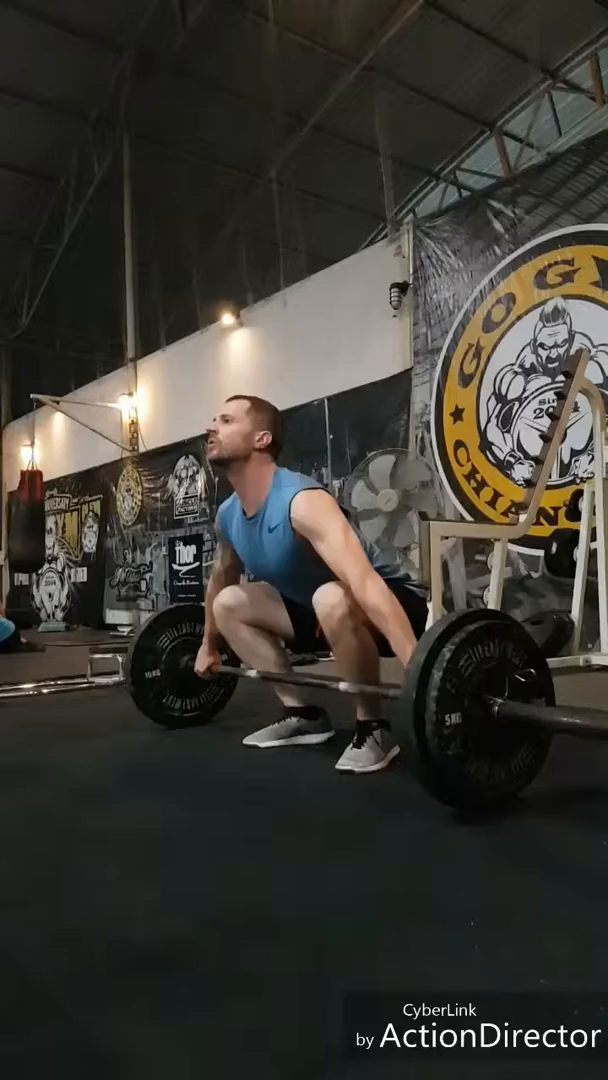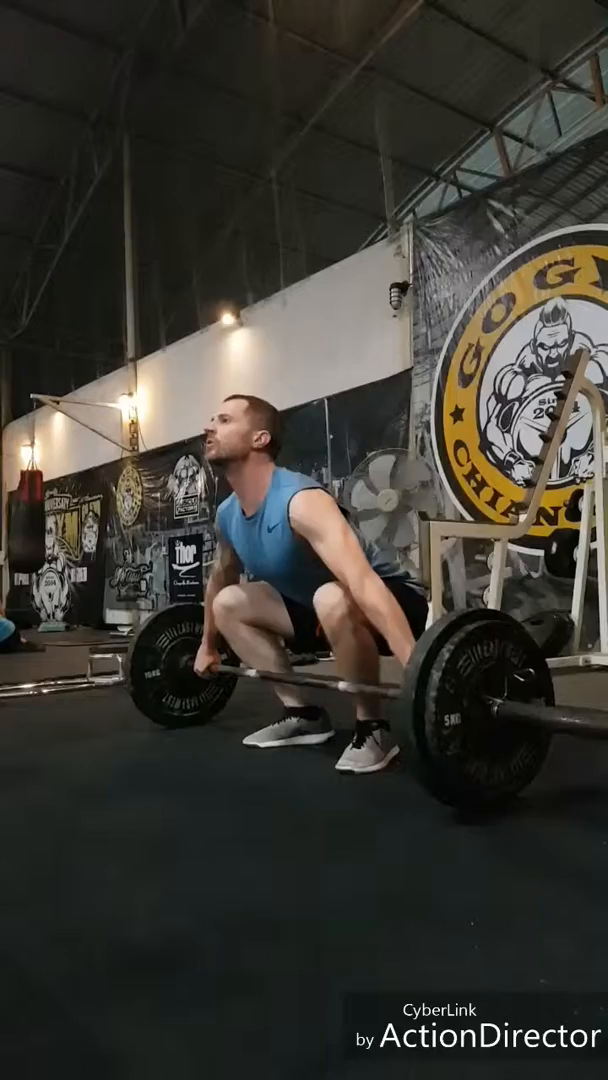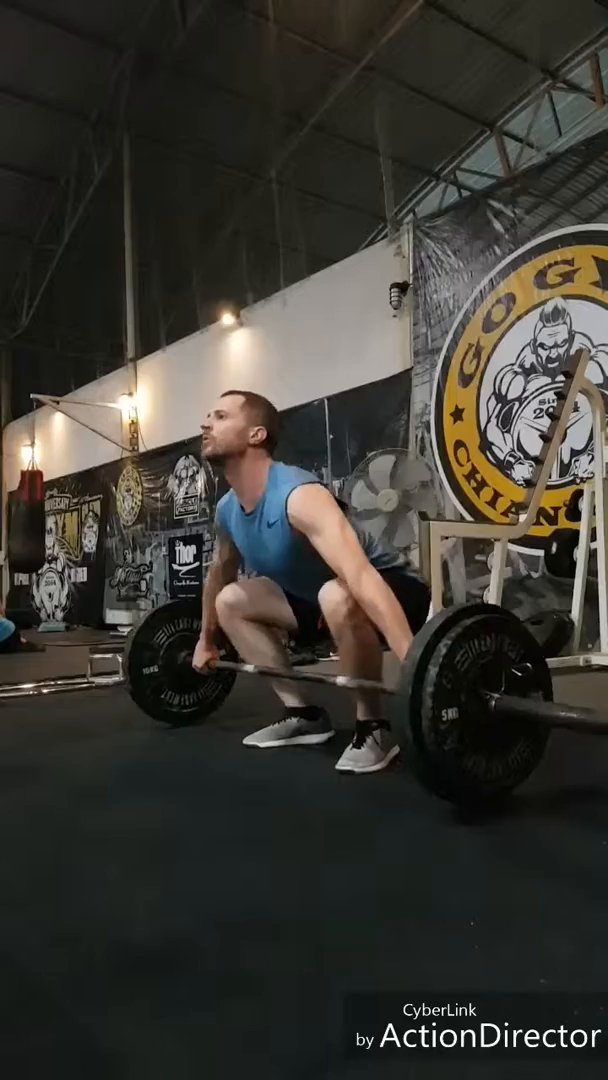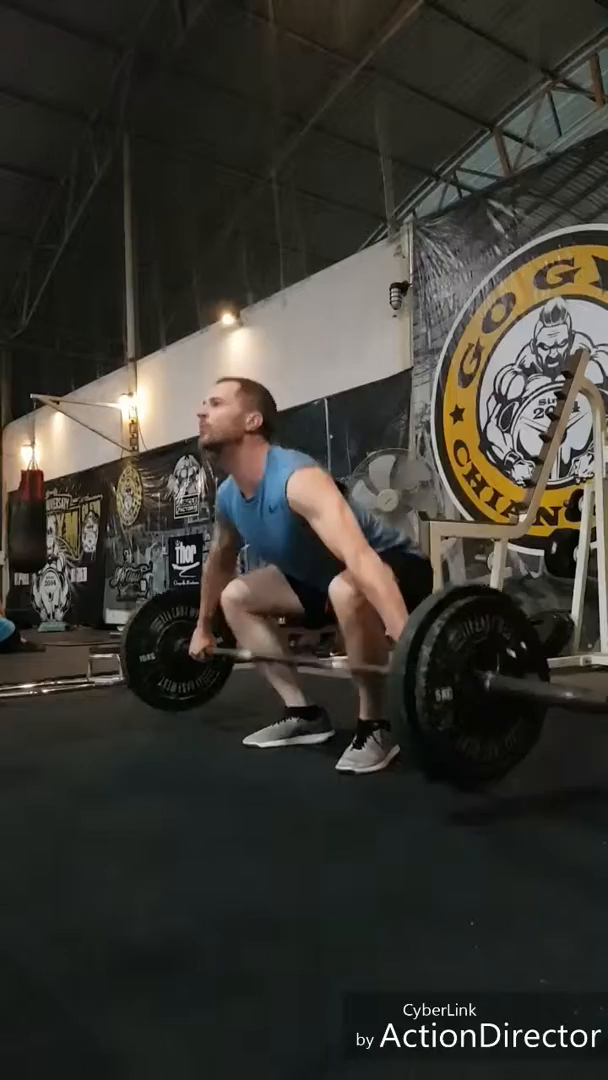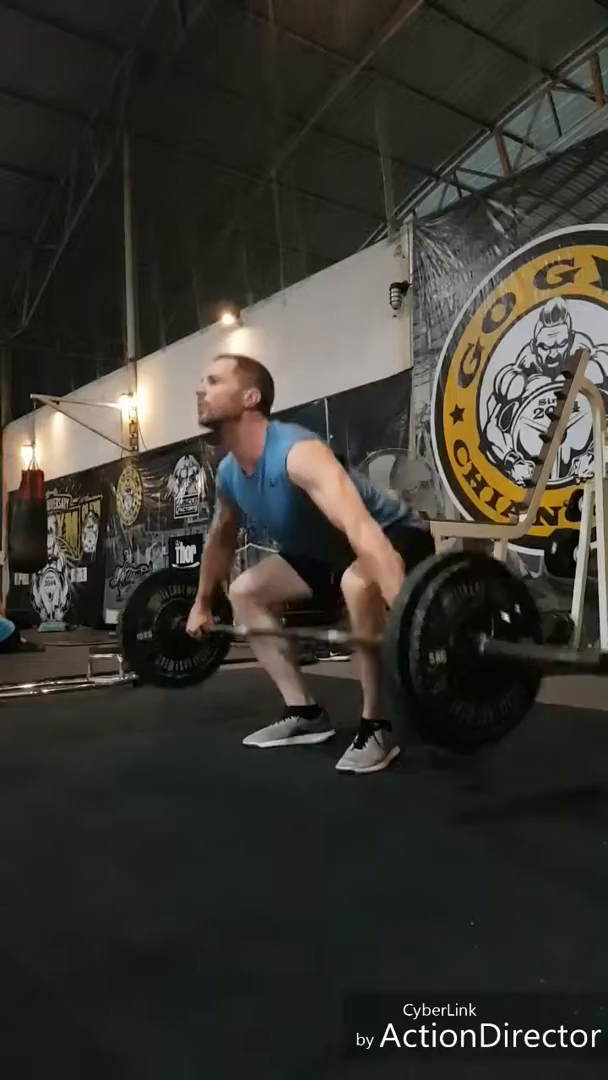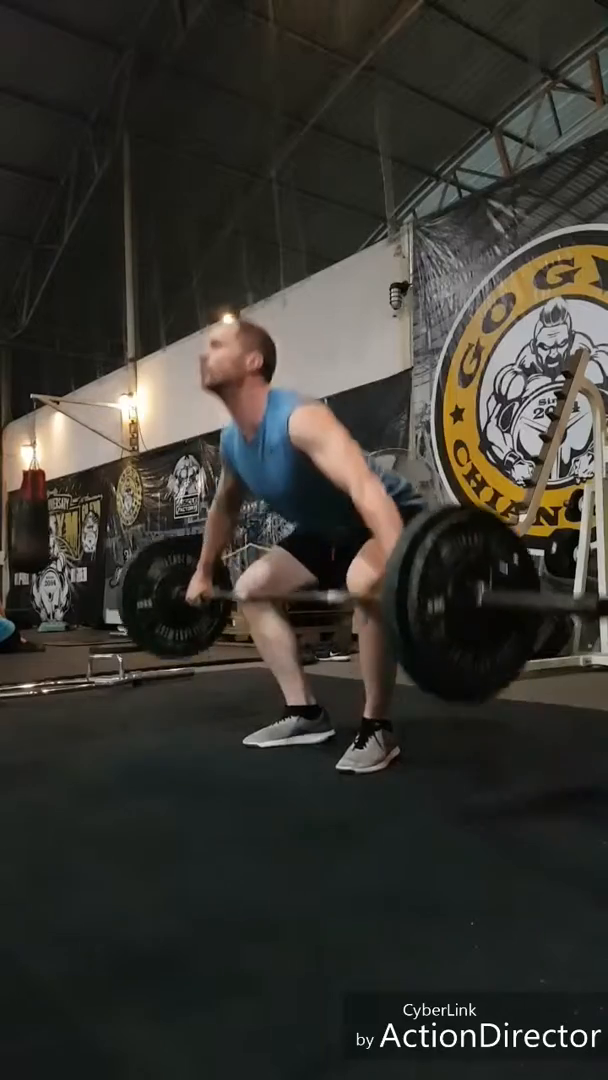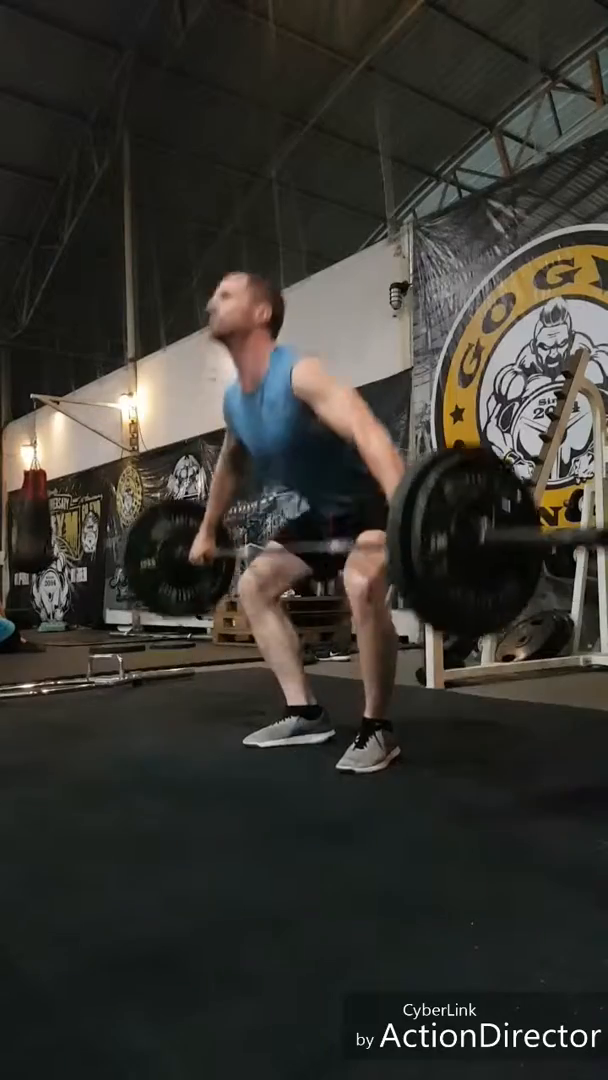
dt=0.1s
person 1, frame 1
left shoulder: (301, 502)
right shoulder: (229, 514)
left elbow: (365, 584)
right elbow: (220, 579)
right wrist: (208, 646)
left hip: (391, 603)
left knee: (334, 602)
right knee: (227, 605)
left ankle: (373, 729)
right ankle: (302, 713)
person 1, frame 2
left shoulder: (301, 502)
right shoulder: (228, 514)
left elbow: (363, 584)
right elbow: (220, 578)
right wrist: (207, 646)
left hip: (391, 602)
left knee: (334, 602)
right knee: (227, 604)
left ankle: (373, 729)
right ankle: (302, 713)
person 1, frame 3
left shoulder: (298, 496)
right shoulder: (228, 510)
left elbow: (363, 578)
right elbow: (219, 575)
right wrist: (206, 642)
left hip: (391, 588)
left knee: (338, 598)
right knee: (229, 602)
left ankle: (374, 730)
right ankle: (303, 715)
person 1, frame 4
left shoulder: (298, 480)
right shoulder: (228, 497)
left elbow: (362, 561)
right elbow: (218, 562)
right wrist: (203, 628)
left hip: (394, 567)
left knee: (346, 593)
right knee: (236, 597)
left ankle: (375, 729)
right ankle: (303, 713)
person 1, frame 5
left shoulder: (297, 455)
right shoulder: (228, 473)
left elbow: (362, 530)
right elbow: (219, 540)
right wrist: (202, 605)
left hip: (394, 542)
left knee: (361, 591)
right knee: (243, 592)
left ankle: (376, 729)
right ankle: (304, 713)
person 1, frame 6
left shoulder: (299, 419)
right shoulder: (231, 440)
left elbow: (367, 491)
right elbow: (224, 508)
right wrist: (203, 573)
left hip: (389, 523)
right hip: (328, 529)
left knee: (365, 581)
right knee: (251, 588)
left ankle: (377, 728)
right ankle: (305, 713)
person 1, frame 7
left shoulder: (300, 375)
right shoulder: (235, 396)
left elbow: (370, 437)
right elbow: (229, 468)
right wrist: (207, 532)
left hip: (373, 500)
right hip: (326, 506)
left knee: (361, 583)
right knee: (254, 585)
left ankle: (377, 730)
right ankle: (305, 712)
